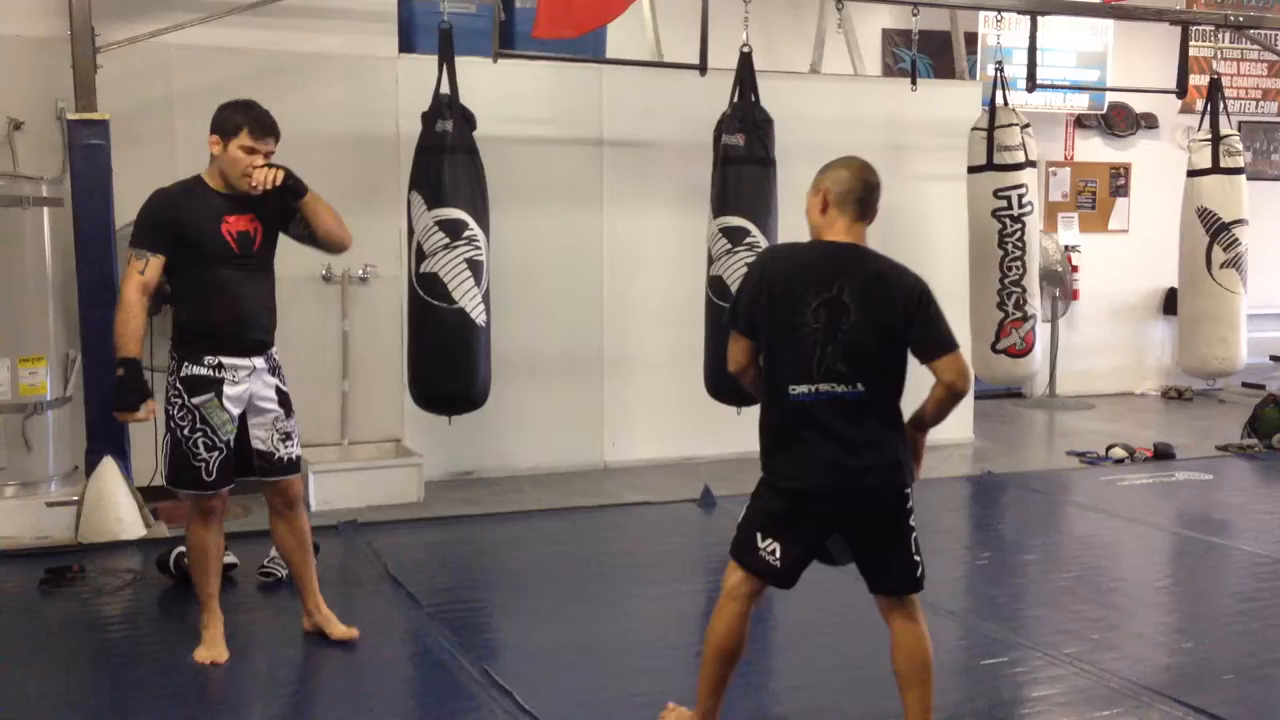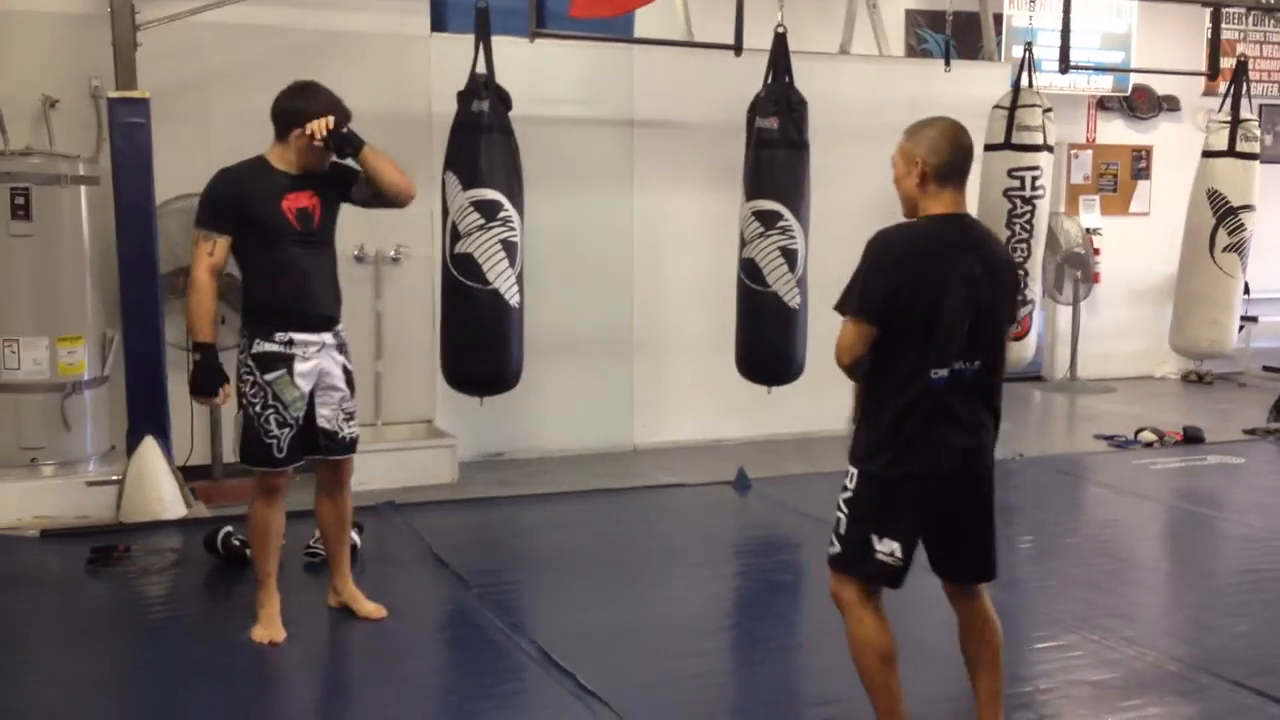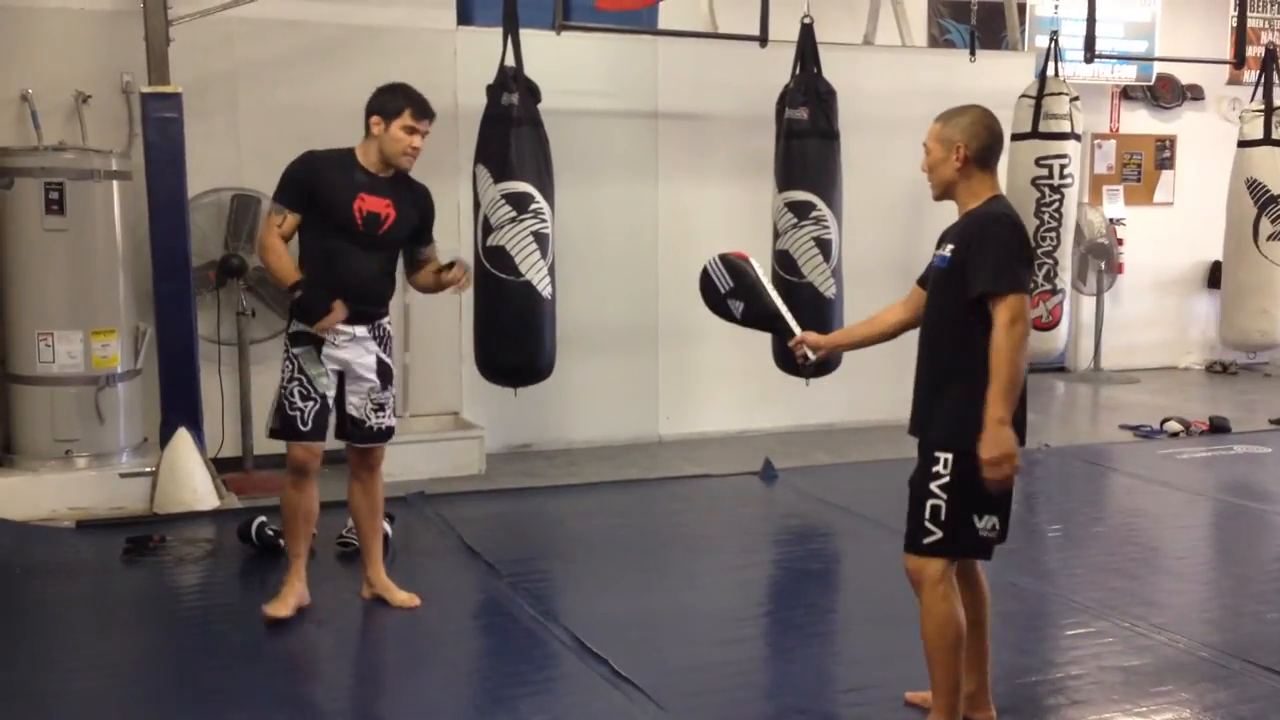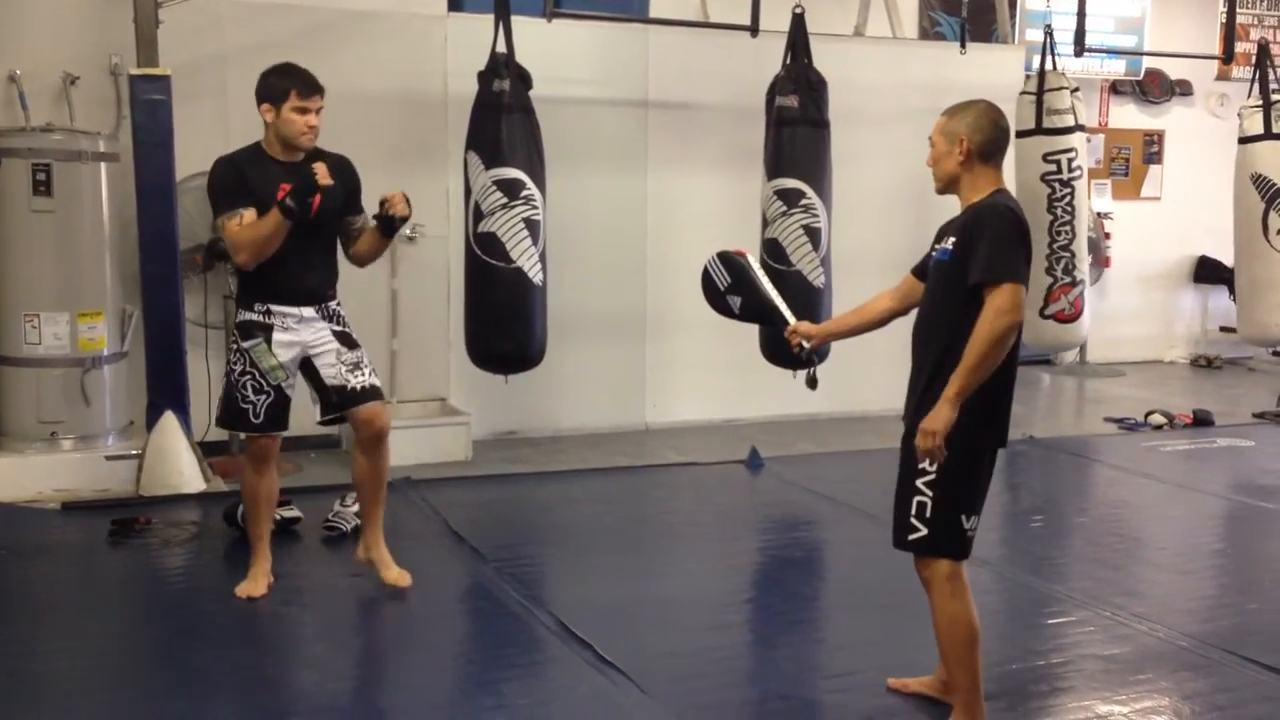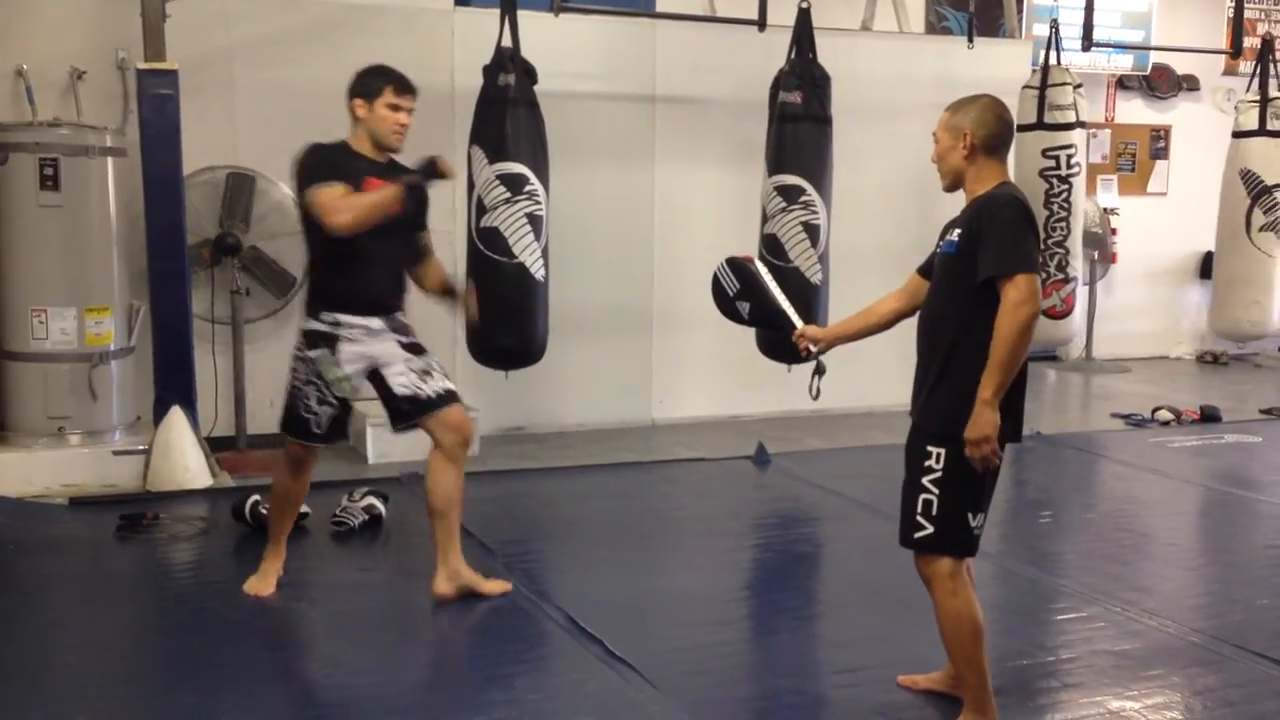
dt=0.7s
person 1, frame 1
left shoulder: (772, 267)
right shoulder: (902, 284)
left elbow: (740, 365)
right elbow: (955, 379)
right wrist: (916, 428)
left hip: (795, 470)
right hip: (879, 472)
left knee: (740, 587)
right knee: (901, 606)
person 1, frame 2
left shoulder: (894, 248)
right shoulder: (996, 254)
left elbow: (850, 353)
left hip: (894, 453)
right hip: (969, 452)
left knee: (851, 588)
right knee: (968, 591)
person 1, frame 3
left shoulder: (994, 226)
right shoulder: (964, 230)
left elbow: (1012, 321)
right elbow: (910, 310)
left wrist: (997, 423)
right wrist: (830, 342)
left hip: (968, 432)
right hip: (950, 426)
left knee: (928, 565)
right knee: (958, 560)
person 1, frame 4
left shoulder: (996, 218)
right shoulder: (961, 225)
left elbow: (1003, 315)
right elbow: (899, 298)
left wrist: (949, 404)
right wrist: (820, 330)
left hip: (955, 424)
right hip: (937, 417)
left knee: (939, 562)
right knee: (938, 555)
person 1, frame 5
left shoulder: (1001, 210)
right shoulder: (967, 219)
left elbow: (1022, 303)
right elbow: (906, 298)
left wrist: (988, 404)
right wrist: (829, 335)
left hip: (965, 419)
right hip: (941, 414)
left knee: (939, 560)
right knee: (948, 553)
person 2, frame 1
left shoulder: (268, 202)
right shoulder: (171, 205)
left elbow: (339, 240)
right elbow: (134, 290)
left wrist: (294, 186)
right wrist: (128, 370)
left hip: (263, 367)
right hip: (202, 372)
left knee: (288, 492)
right knee: (208, 502)
left ankle: (315, 610)
right ankle: (212, 624)
person 2, frame 2
left shoulder: (329, 177)
right shoulder: (235, 185)
left elbow: (402, 192)
right elbow: (204, 273)
left wrist: (353, 144)
right wrist: (205, 355)
left hip: (330, 343)
right hip: (273, 349)
left knee: (337, 470)
right knee: (272, 478)
left ankle: (342, 584)
right ankle: (268, 603)
person 2, frame 3
left shoulder: (415, 198)
right shoulder: (315, 169)
left elbow: (419, 274)
right elbow: (270, 242)
left wrist: (446, 274)
right wrist: (305, 296)
left hip: (371, 336)
right hip: (314, 334)
left knee: (367, 457)
right knee: (302, 458)
left ankle: (375, 575)
right ankle: (296, 579)
person 2, frame 4
left shoulder: (339, 170)
right shoulder: (233, 171)
left elbow: (357, 251)
right elbow: (244, 253)
left wrist: (387, 226)
right wrist: (295, 201)
left hip: (324, 316)
right hip: (264, 322)
left knee: (374, 420)
right knee: (261, 446)
left ankle: (374, 543)
right ankle: (260, 562)
person 2, frame 5
left shoulder: (406, 183)
right shoulder: (321, 161)
left elbow: (419, 261)
right elbow: (338, 219)
left wrist: (451, 290)
right wrist: (412, 178)
left hip: (393, 329)
right hip: (334, 330)
left knee: (454, 431)
right knee: (301, 451)
left ankle: (451, 569)
right ankle: (274, 559)
